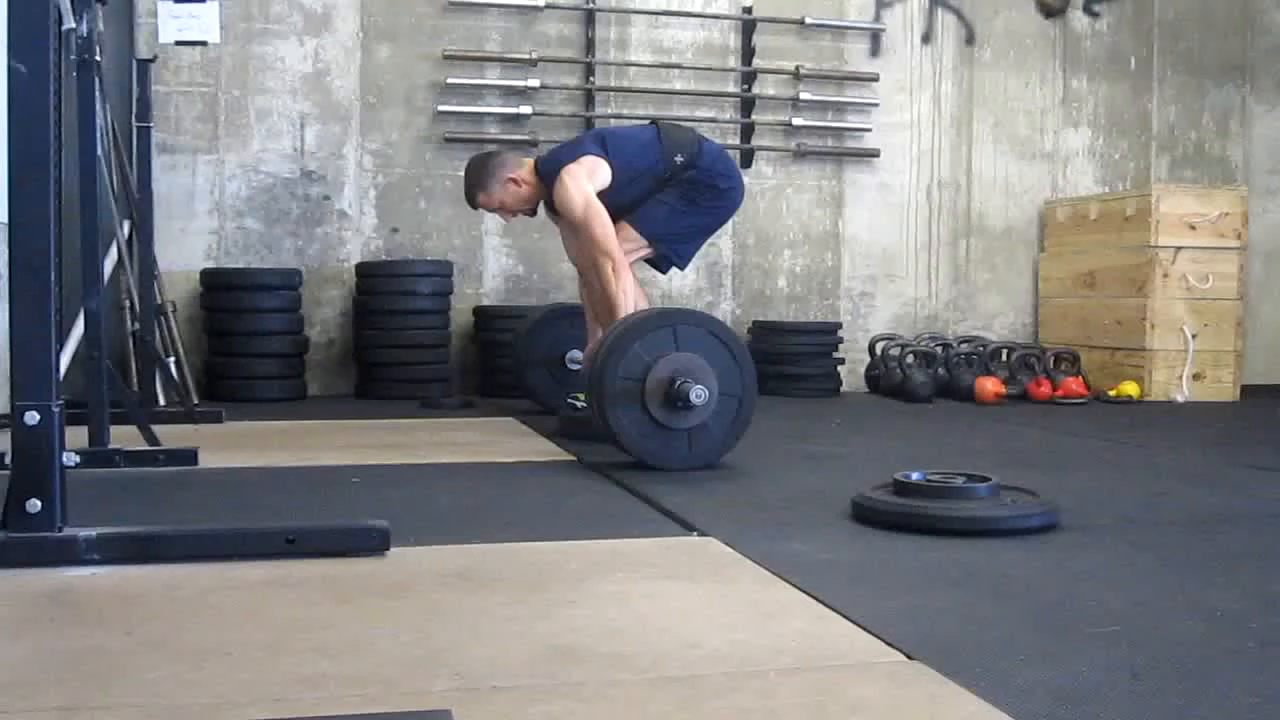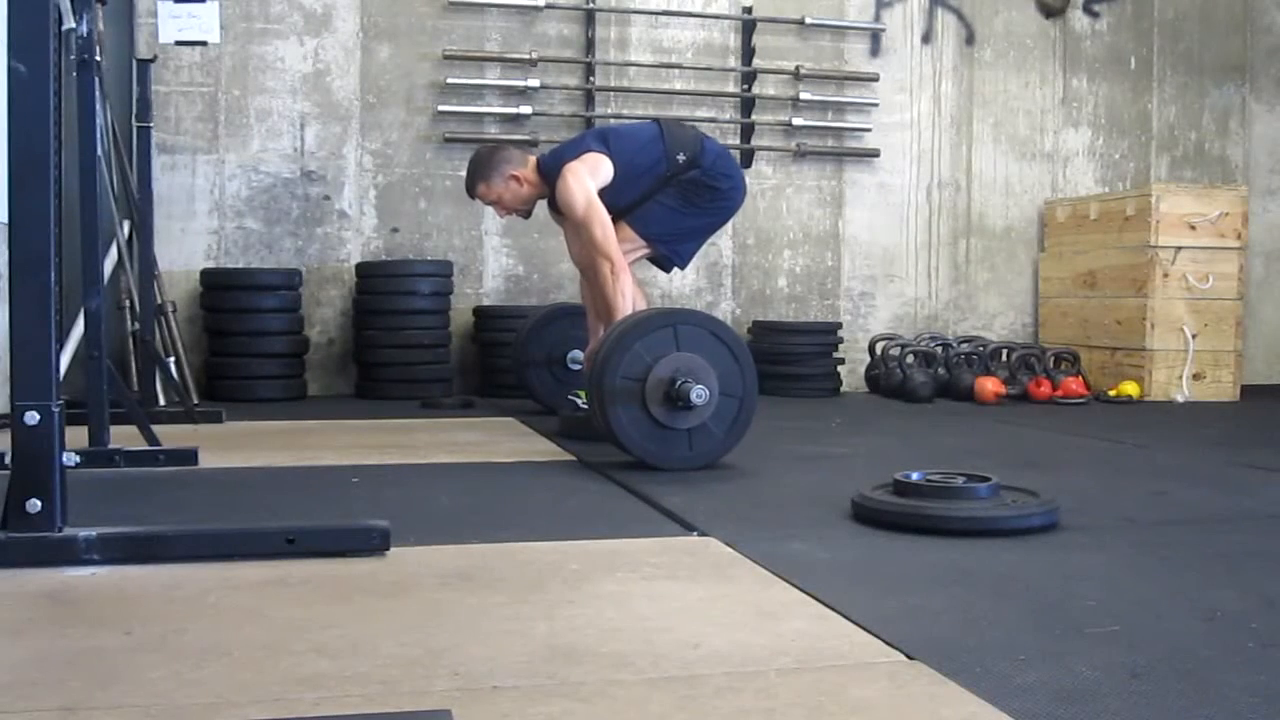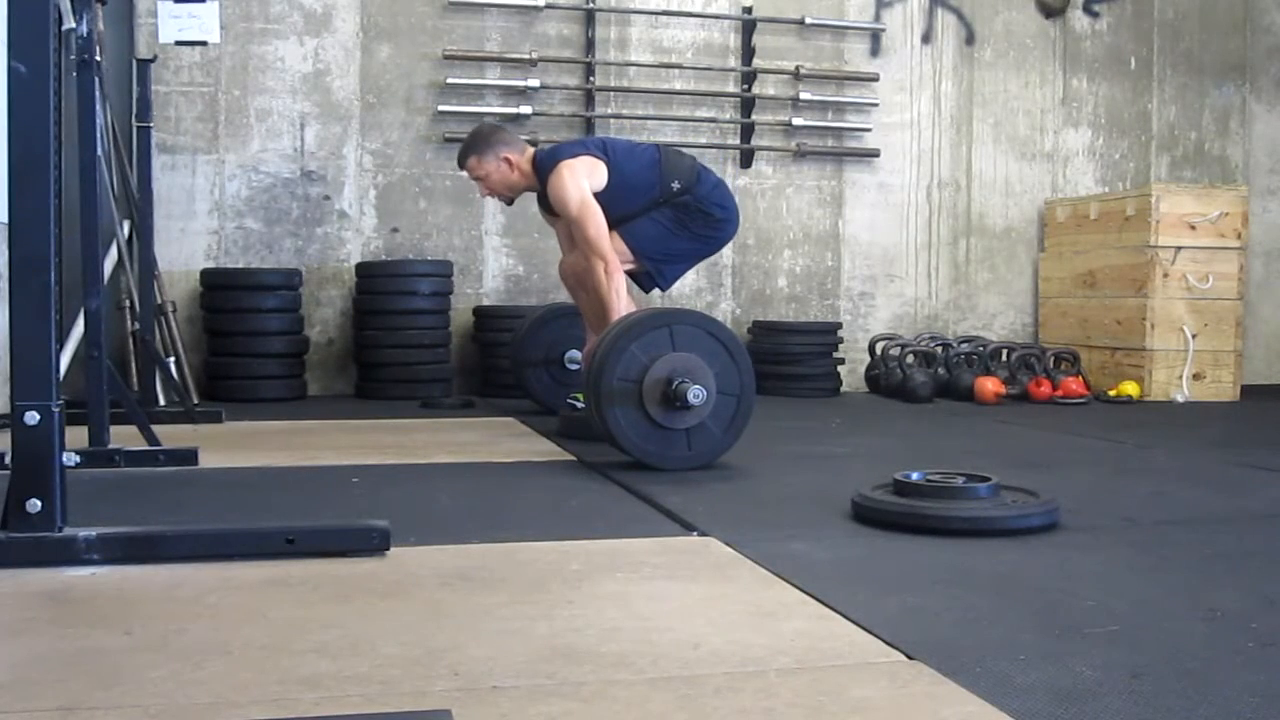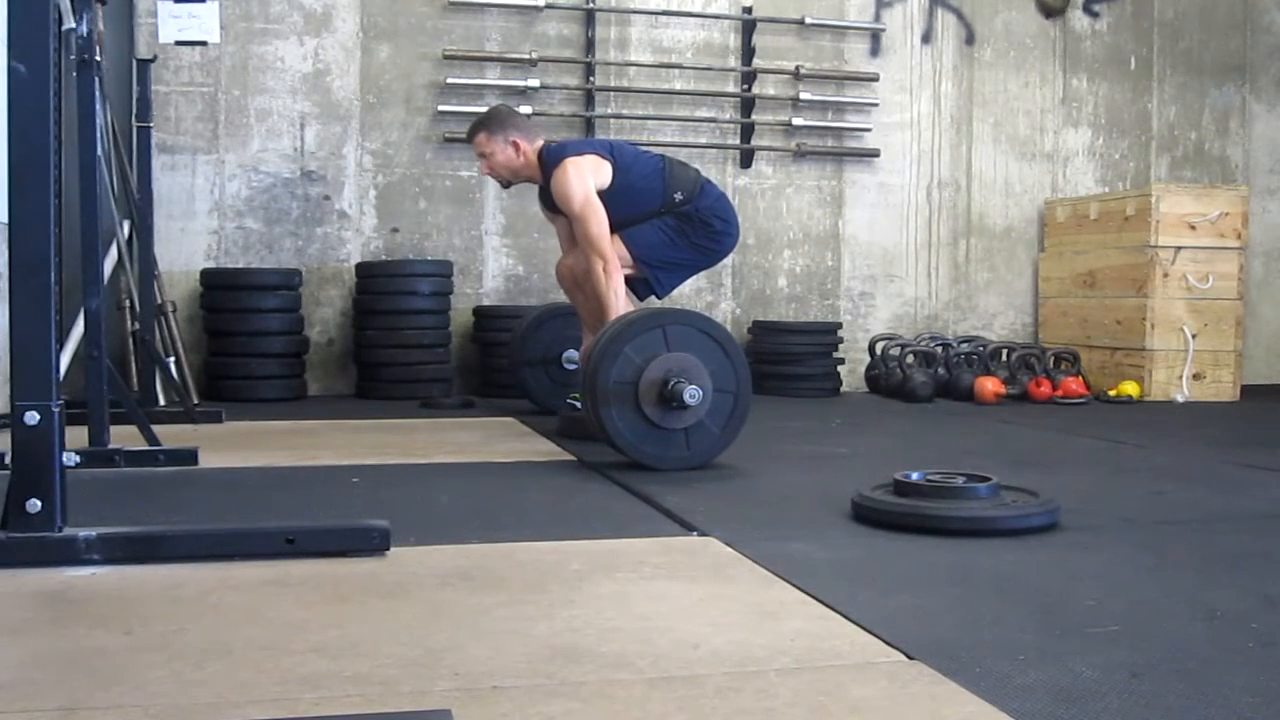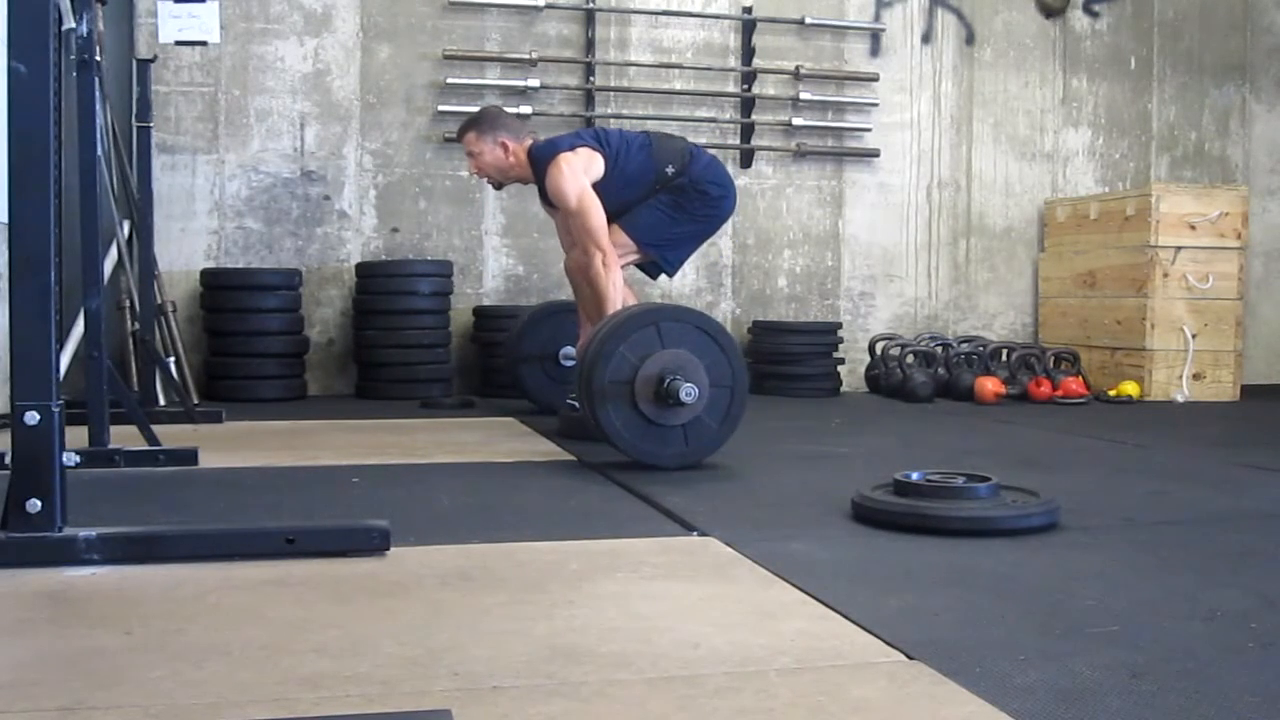
dt=1s
person 1, frame 1
left shoulder: (568, 183)
right shoulder: (555, 189)
left elbow: (613, 264)
right elbow: (586, 268)
right wrist: (595, 343)
left hip: (711, 178)
right hip: (687, 176)
left knee: (609, 260)
right knee: (596, 263)
person 1, frame 2
left shoulder: (570, 182)
right shoulder: (559, 193)
left elbow: (612, 267)
right elbow: (588, 267)
right wrist: (596, 343)
left hip: (712, 176)
right hip: (695, 175)
left knee: (611, 260)
right knee: (599, 261)
person 1, frame 3
left shoulder: (563, 179)
right shoulder: (549, 187)
left elbow: (605, 264)
right elbow: (577, 264)
right wrist: (596, 339)
left hip: (704, 209)
right hip: (687, 205)
left knee: (601, 265)
right knee: (579, 270)
person 1, frame 4
left shoulder: (568, 172)
right shoulder: (550, 187)
left elbow: (605, 263)
right elbow: (580, 264)
right wrist: (591, 340)
left hip: (705, 219)
right hip: (691, 218)
left knee: (589, 268)
right knee: (573, 271)
person 1, frame 5
left shoulder: (561, 170)
right shoulder: (549, 179)
left elbow: (602, 258)
right elbow: (579, 258)
right wrist: (586, 337)
left hip: (701, 187)
right hip: (683, 187)
left knee: (595, 260)
right knee: (582, 264)
